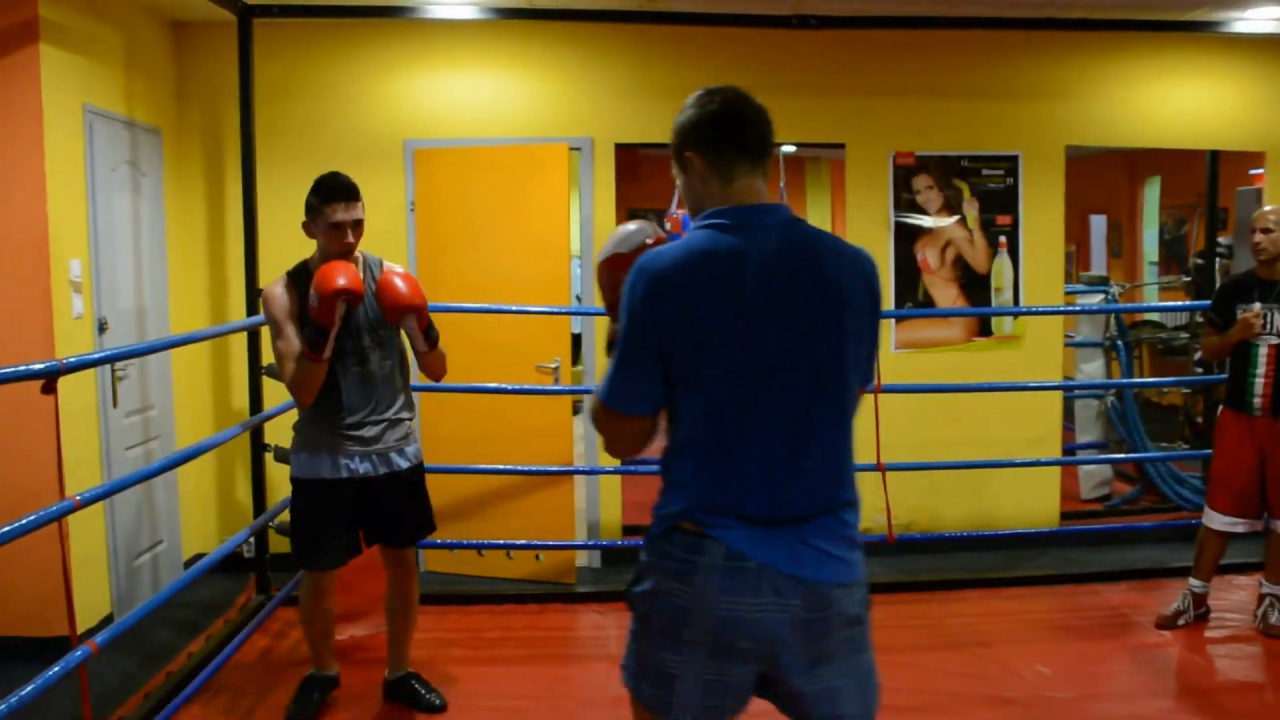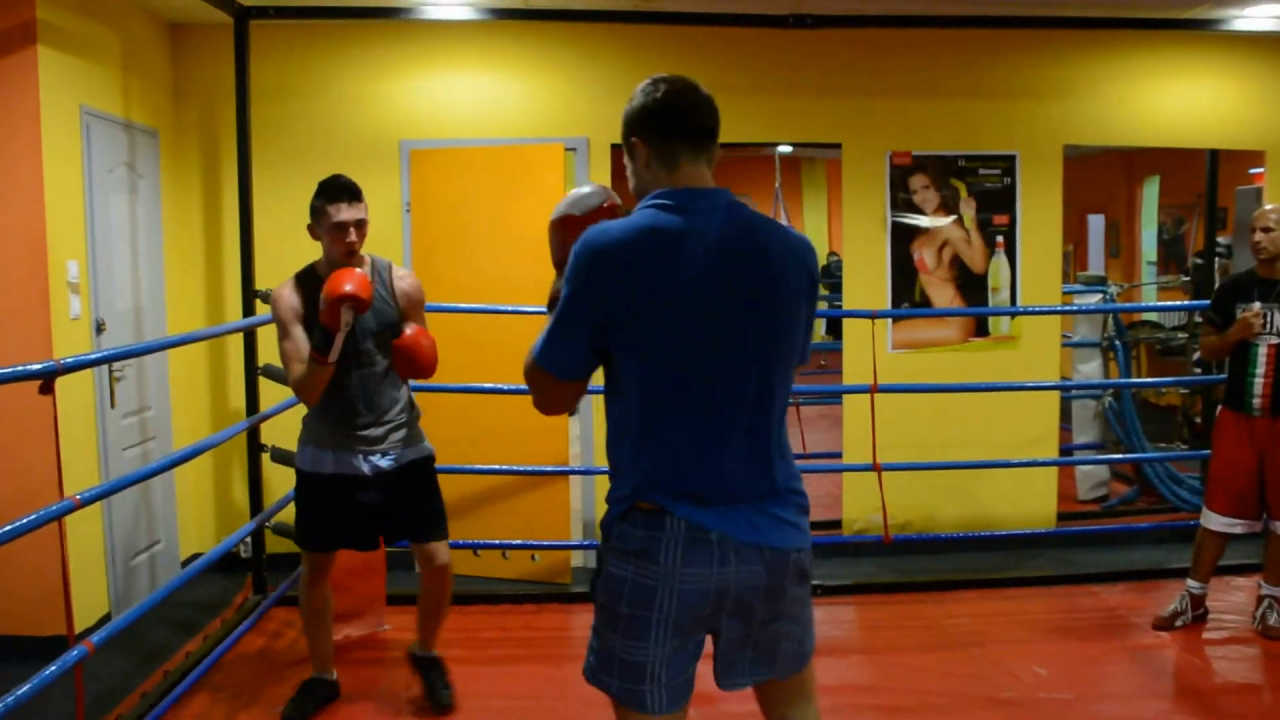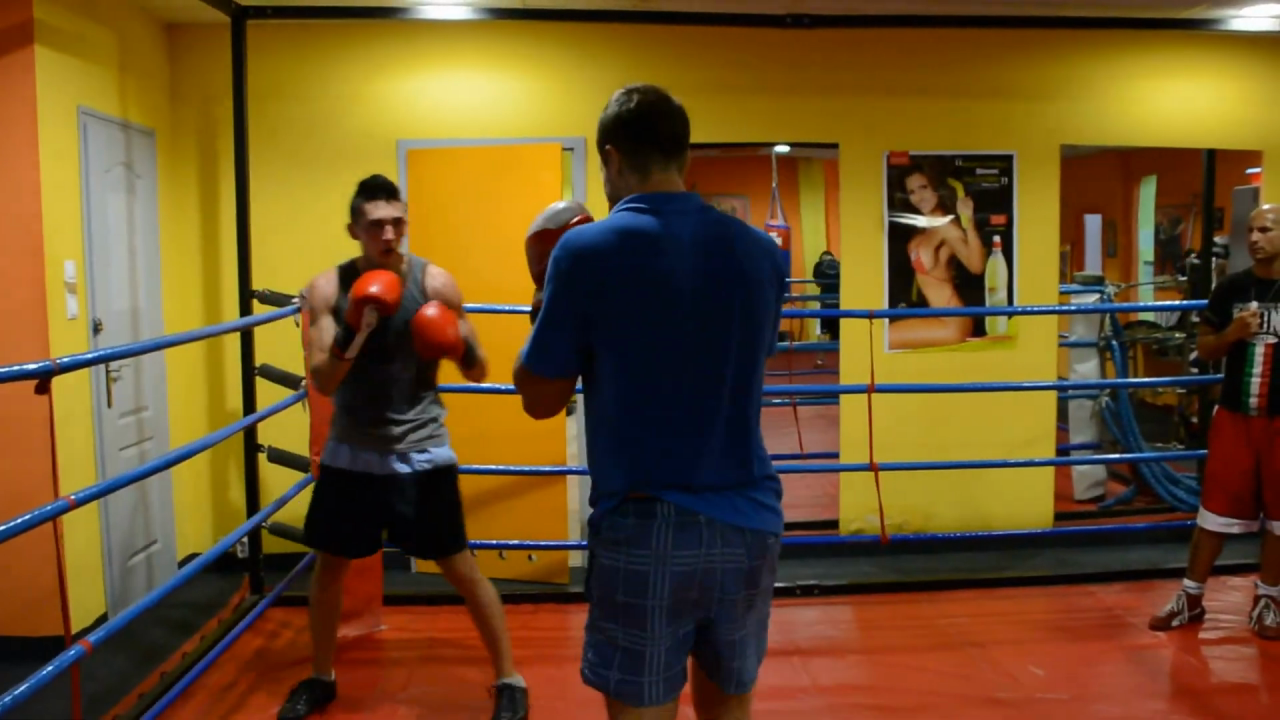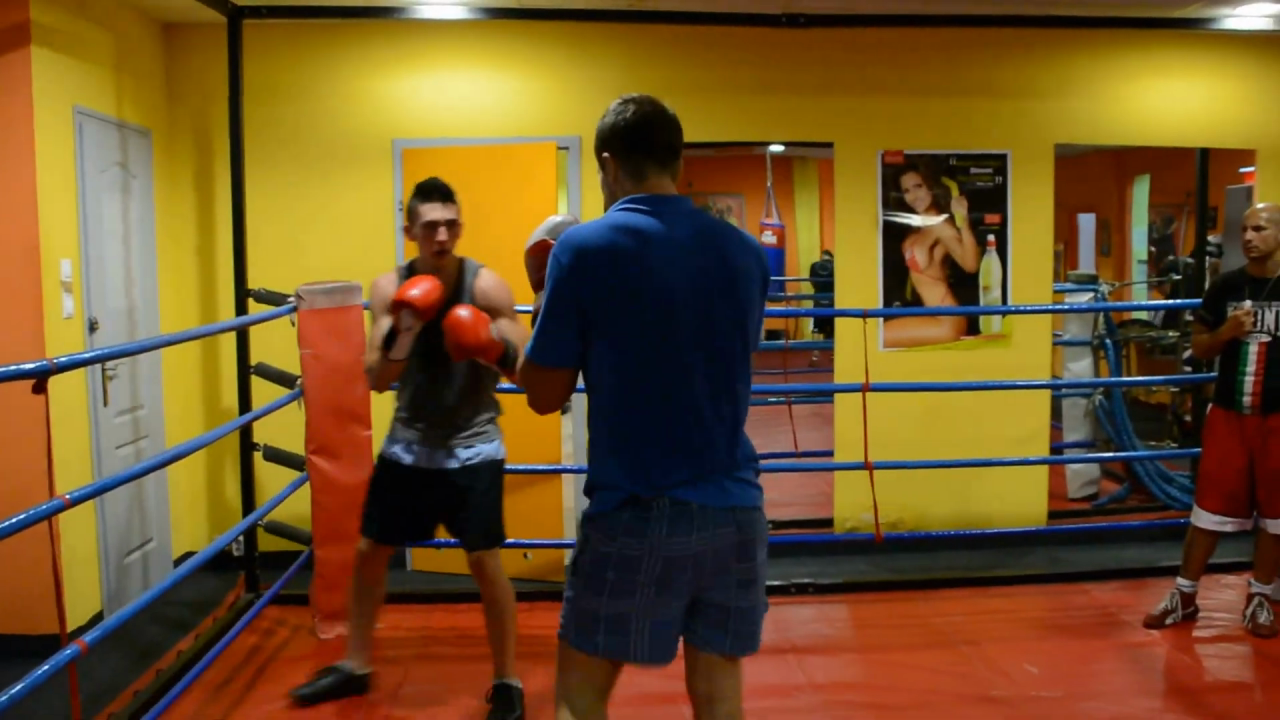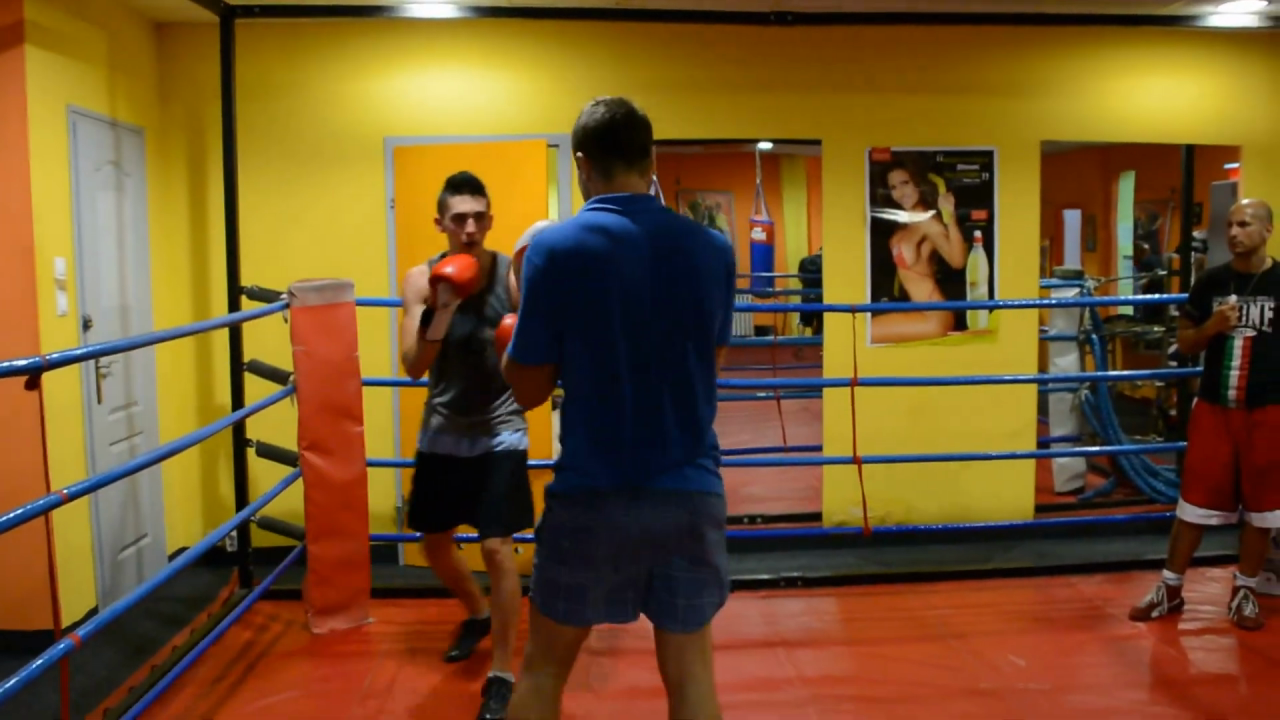
dt=0.2s
person 1, frame 1
left shoulder: (662, 274)
right shoulder: (852, 269)
left elbow: (622, 438)
left wrist: (623, 337)
left hip: (698, 568)
right hip: (824, 571)
person 1, frame 2
left shoulder: (606, 250)
right shoulder: (792, 253)
left elbow: (550, 394)
left wrist: (565, 297)
left hip: (657, 543)
right hip: (773, 534)
person 1, frame 3
left shoulder: (586, 252)
right shoulder: (760, 254)
left elbow: (540, 398)
left wrist: (548, 308)
left hip: (642, 530)
right hip: (747, 523)
person 1, frame 4
left shoulder: (584, 249)
right shoulder: (745, 253)
left elbow: (544, 393)
left wrist: (547, 311)
left hip: (632, 518)
right hip: (732, 510)
person 1, frame 5
left shoulder: (555, 249)
right shoulder: (710, 249)
left elbow: (528, 387)
left hip: (591, 498)
right hip: (692, 492)
left knee: (543, 669)
person 2, frame 1
left shoulder: (390, 278)
right shoulder: (283, 294)
left elbow: (436, 371)
right elbow: (301, 392)
left wrist: (422, 326)
right wrist: (322, 327)
left hip: (393, 451)
right hip: (323, 459)
left knee: (402, 565)
right knee: (319, 581)
left ankle: (398, 674)
right ankle: (323, 672)
person 2, frame 2
left shoulder: (401, 282)
right shoulder: (292, 295)
left elbow: (424, 363)
right elbow: (307, 391)
left wrist: (421, 358)
right wrist: (334, 330)
left hip: (400, 449)
right hip: (329, 455)
left knee: (438, 561)
right knee: (316, 567)
left ankle: (426, 653)
right ankle: (322, 676)
person 2, frame 3
left shoulder: (436, 283)
right shoulder: (328, 288)
left elbow: (478, 372)
right elbow: (321, 382)
left wrist: (464, 347)
right wrist: (356, 332)
left hip: (422, 451)
right hip: (352, 453)
left knee: (459, 567)
right knee: (329, 566)
person 2, frame 4
left shoulder: (487, 285)
right shoulder: (390, 288)
left elbow: (523, 370)
right elbow: (377, 380)
left wrist: (495, 351)
right wrist: (404, 333)
left hip: (471, 445)
right hip: (408, 443)
left knee: (485, 561)
right knee: (370, 552)
right ankle: (354, 665)
person 2, frame 5
left shoulder: (515, 277)
right shoulder: (422, 279)
right elbow: (413, 366)
right wrist: (441, 309)
left hip: (498, 434)
right hip: (442, 433)
left knee: (497, 548)
right knee: (433, 539)
left ankle: (502, 673)
right ankle: (479, 614)
person 3, frame 1
right shoulder: (1234, 289)
right elbow: (1208, 350)
right wrist: (1236, 334)
right hip: (1239, 415)
right knee: (1220, 509)
right ankle: (1196, 596)
person 3, frame 2
right shoulder: (1234, 288)
right elbow: (1207, 350)
right wrist: (1236, 333)
right hip: (1238, 415)
right knee: (1218, 510)
right ankle: (1194, 598)
person 3, frame 3
right shoulder: (1231, 288)
right elbow: (1204, 349)
right wrist: (1232, 332)
right hip: (1235, 415)
right knee: (1215, 510)
right ankle: (1191, 597)
person 3, frame 4
right shoulder: (1225, 286)
right elbow: (1198, 348)
right wrist: (1226, 331)
right hip: (1228, 413)
right knee: (1209, 508)
right ankle: (1184, 595)
person 3, frame 5
right shoulder: (1210, 282)
right elbow: (1185, 343)
right wrist: (1212, 326)
right hip: (1214, 407)
right knee: (1194, 501)
left ankle: (1244, 591)
right ankle: (1170, 588)
